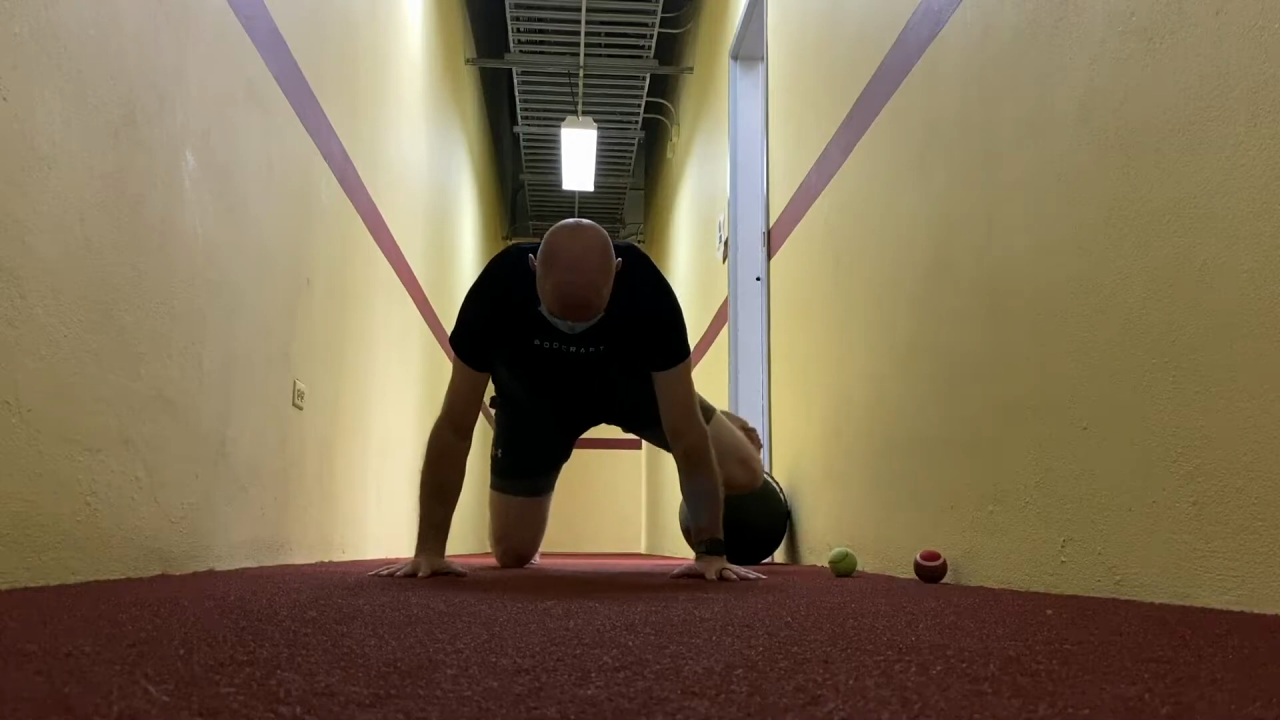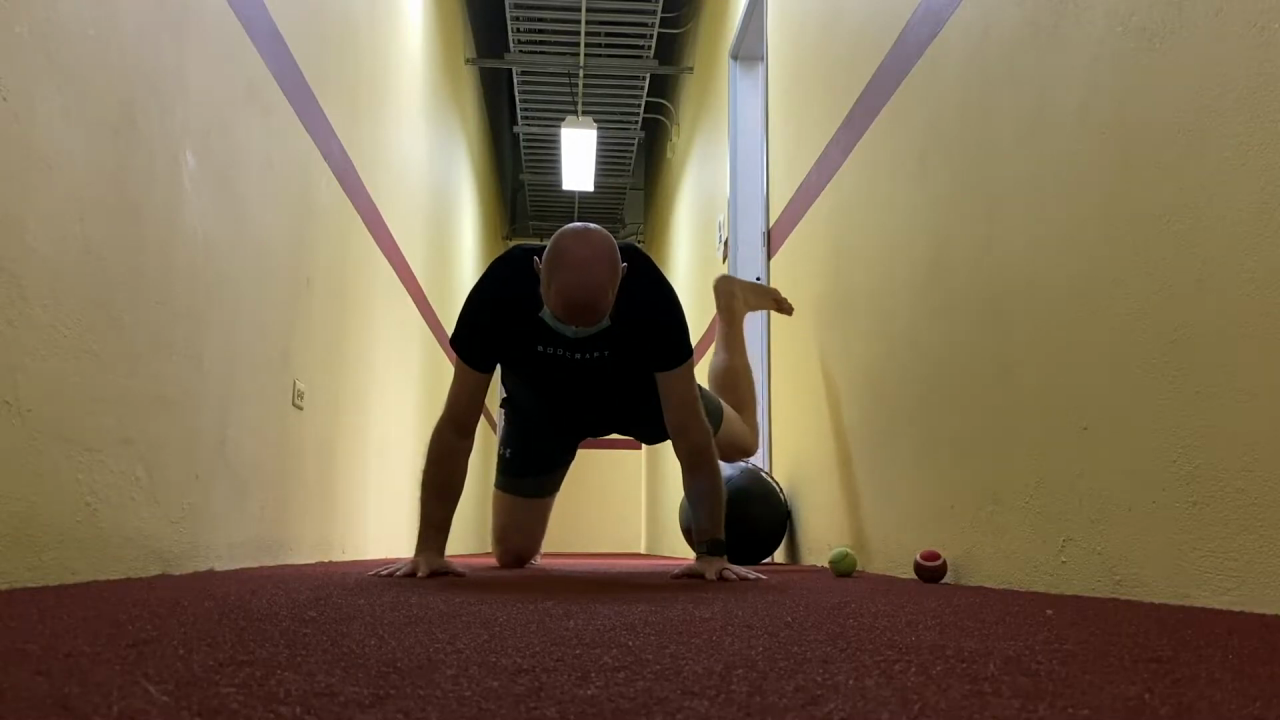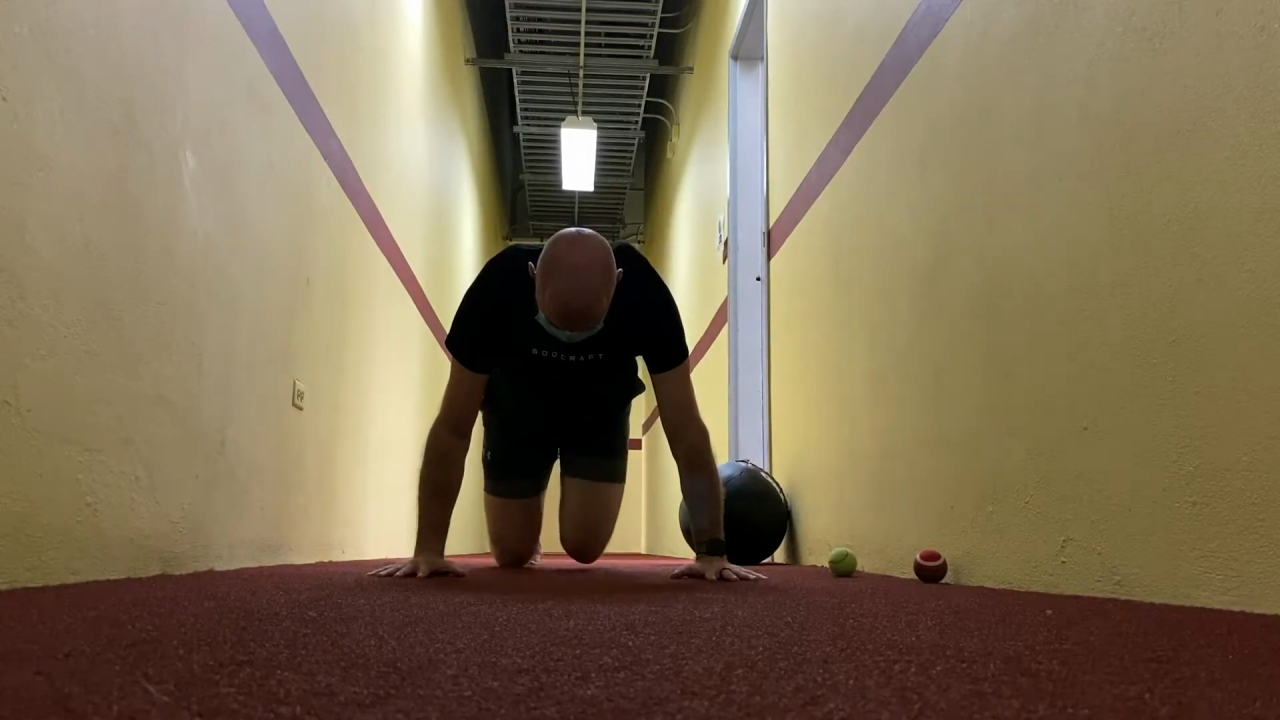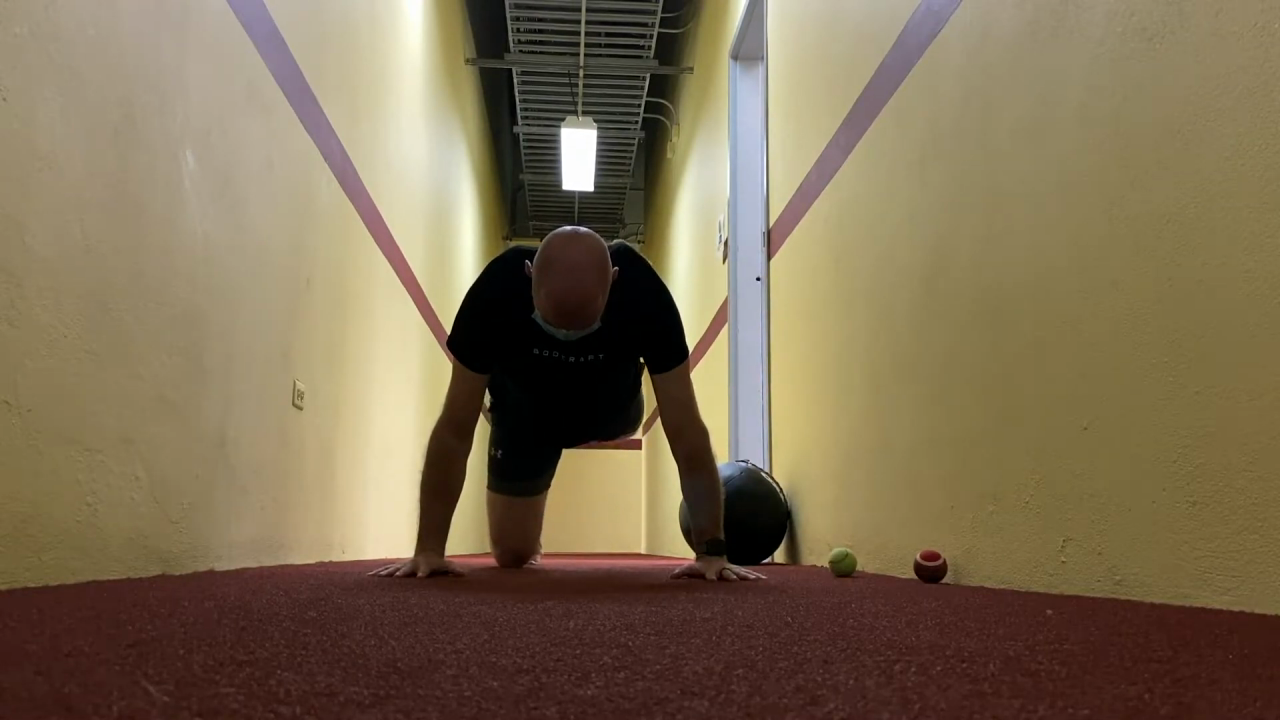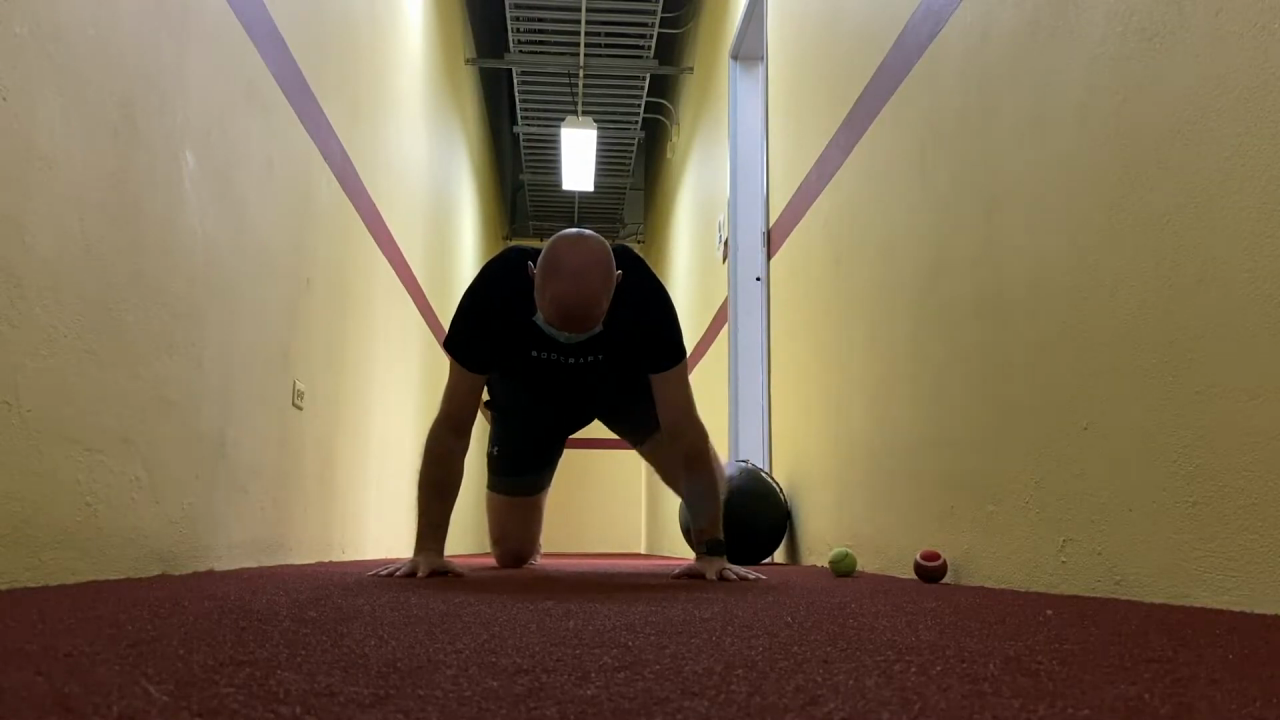
dt=1s
person 1, frame 1
left shoulder: (646, 288)
right shoulder: (499, 285)
left elbow: (686, 429)
right elbow: (455, 427)
left wrist: (710, 550)
right wrist: (429, 550)
left hip: (630, 383)
right hip: (533, 398)
left knee: (746, 474)
right knee: (512, 552)
left ankle: (722, 424)
person 1, frame 2
left shoulder: (648, 291)
right shoulder: (501, 288)
left elbow: (689, 430)
right elbow: (457, 428)
left wrist: (712, 551)
right wrist: (430, 549)
left hip: (633, 389)
right hip: (540, 404)
left knee: (739, 439)
right knee: (513, 554)
left ankle: (731, 301)
person 1, frame 3
left shoulder: (645, 292)
right shoulder: (498, 287)
left elbow: (685, 428)
right elbow: (454, 427)
left wrist: (710, 550)
right wrist: (429, 549)
left hip: (601, 406)
right hip: (518, 406)
left knee: (583, 547)
right knee: (512, 555)
right ankle: (529, 503)
person 1, frame 4
left shoulder: (642, 291)
right shoulder: (496, 290)
left elbow: (685, 428)
right elbow: (456, 429)
left wrist: (711, 551)
right wrist: (429, 549)
left hip: (610, 402)
right hip: (525, 412)
right knee: (513, 555)
person 1, frame 5
left shoulder: (642, 292)
right shoulder: (496, 288)
left elbow: (683, 428)
right elbow: (453, 428)
left wrist: (710, 550)
right wrist: (428, 549)
left hip: (618, 378)
right hip: (526, 399)
left knee: (714, 489)
right knee: (512, 555)
